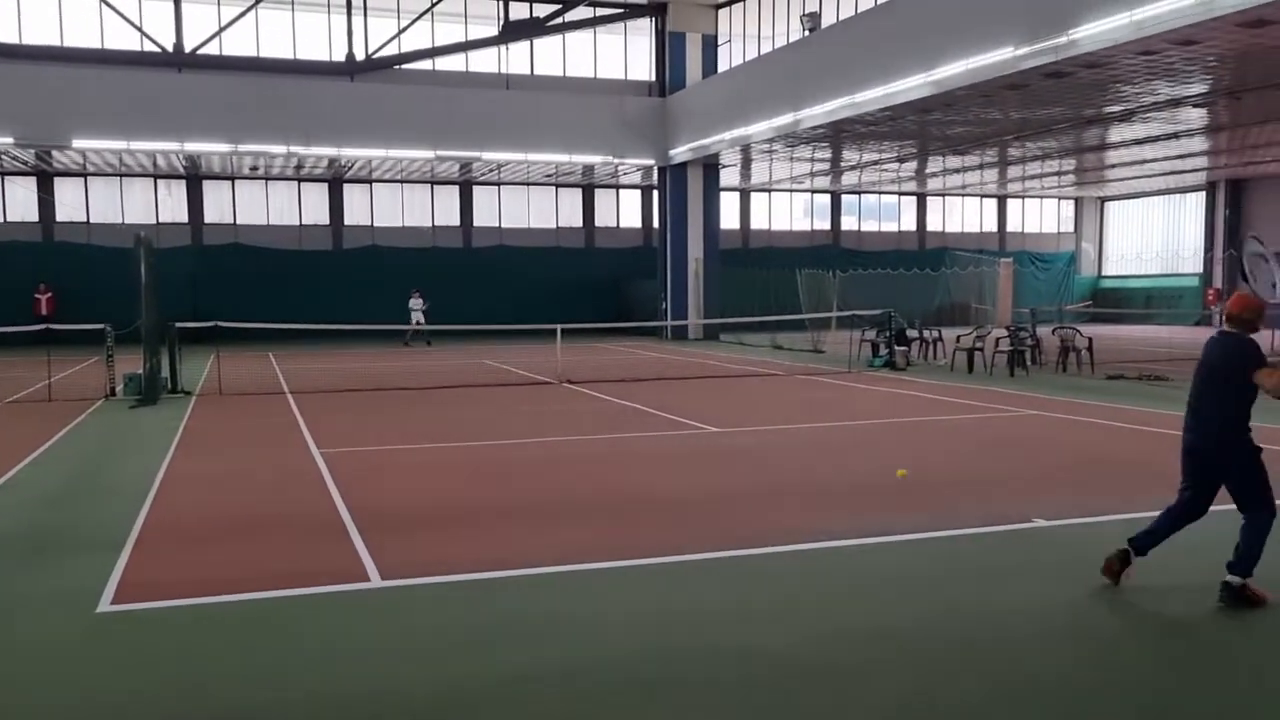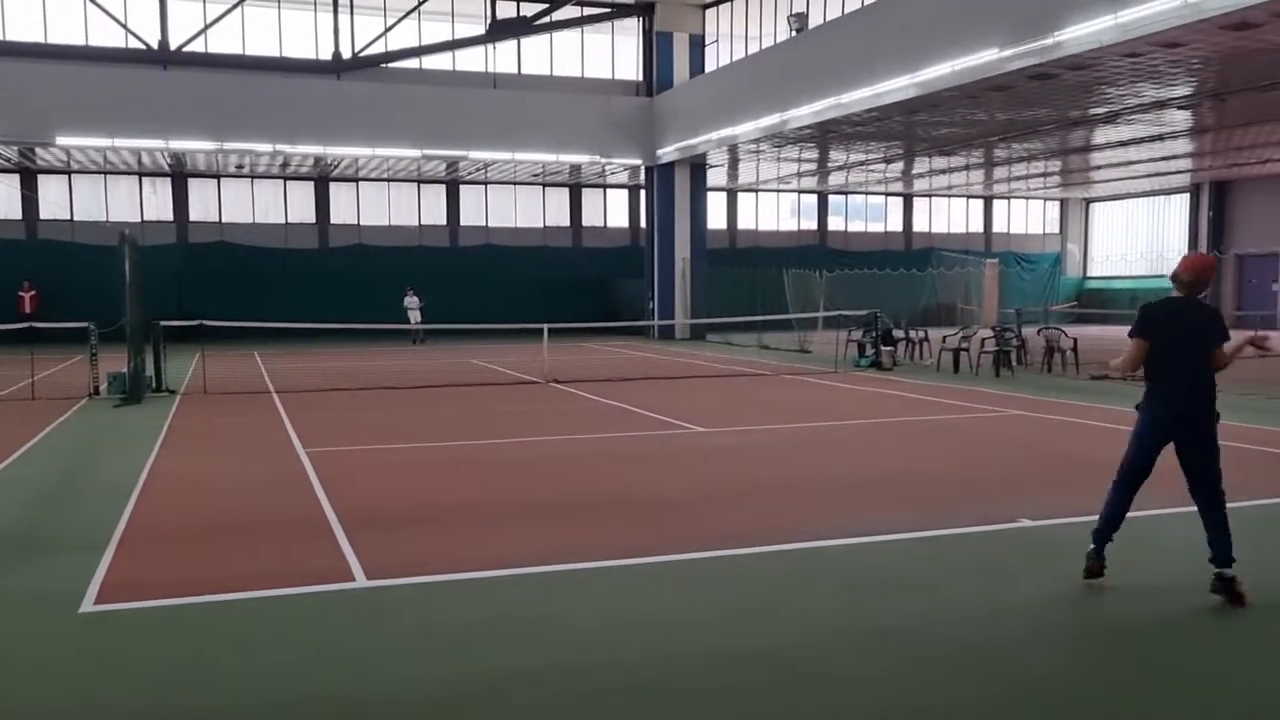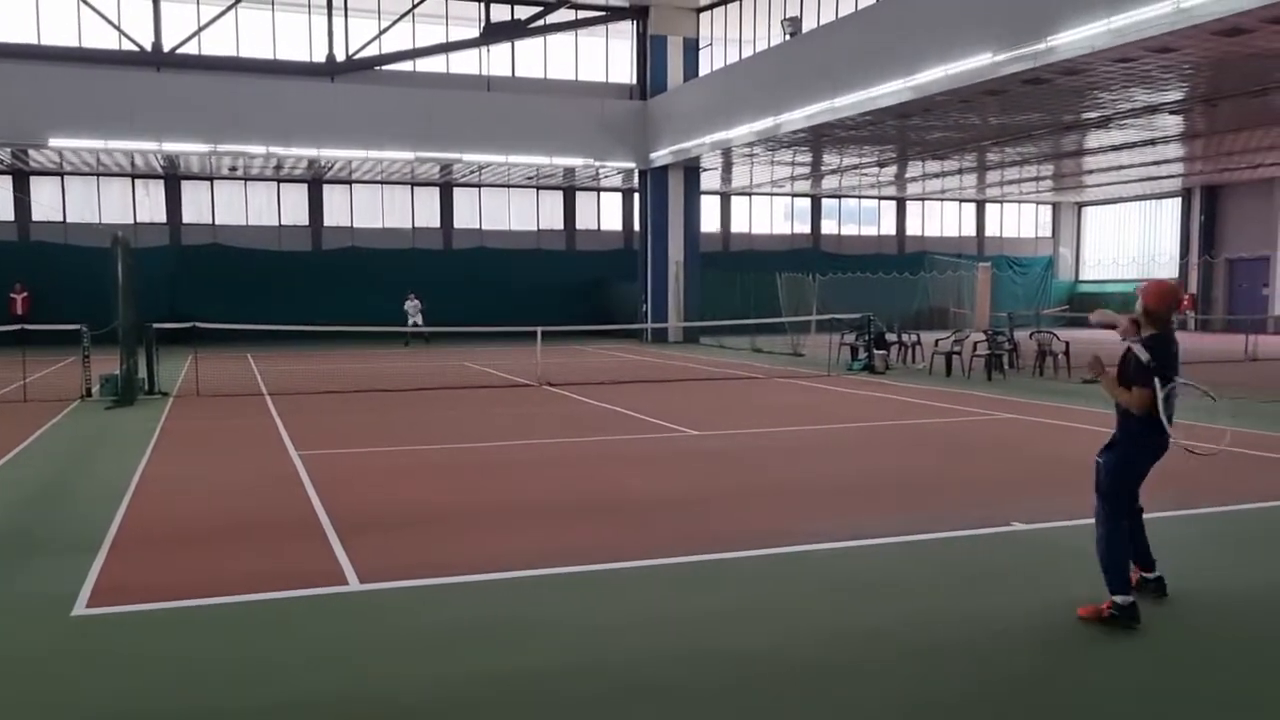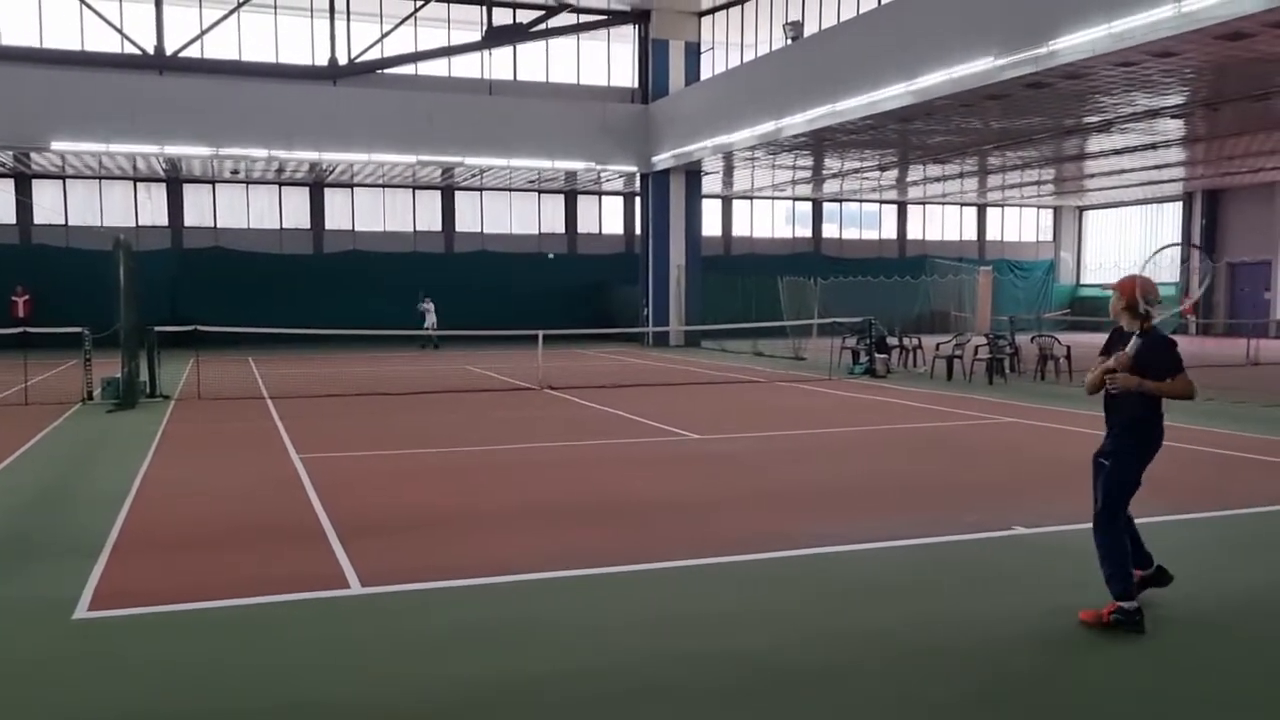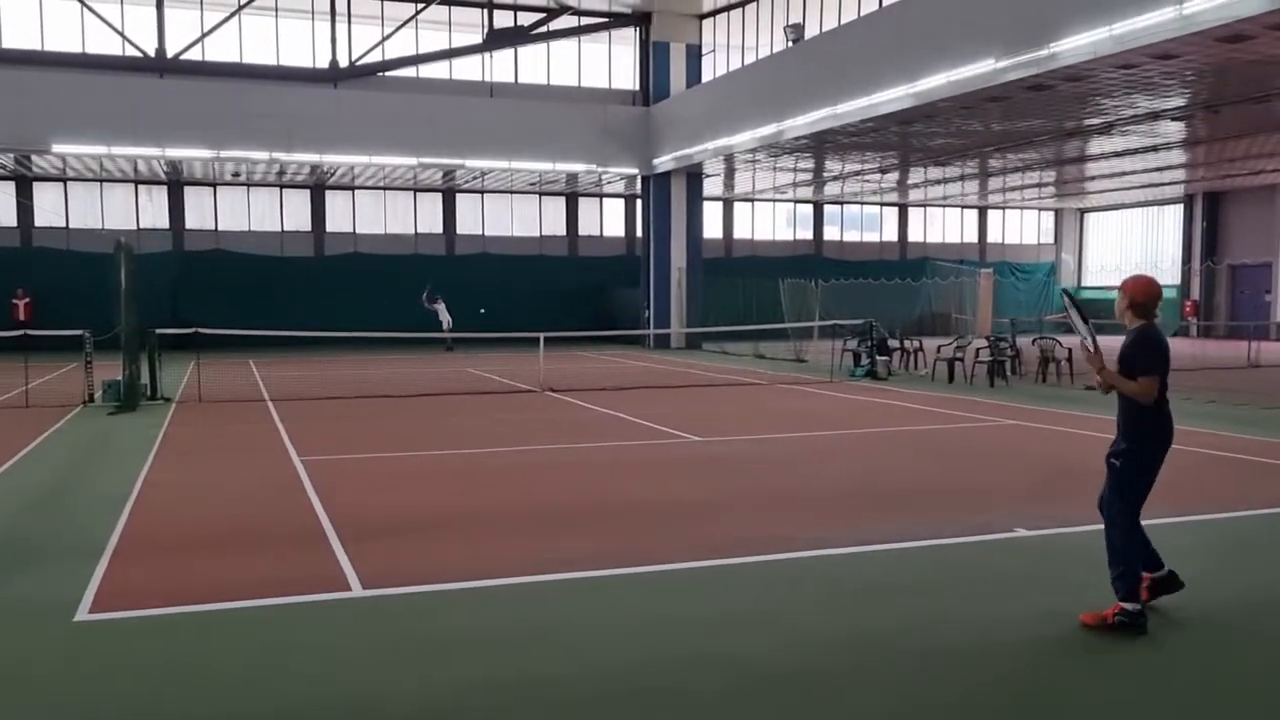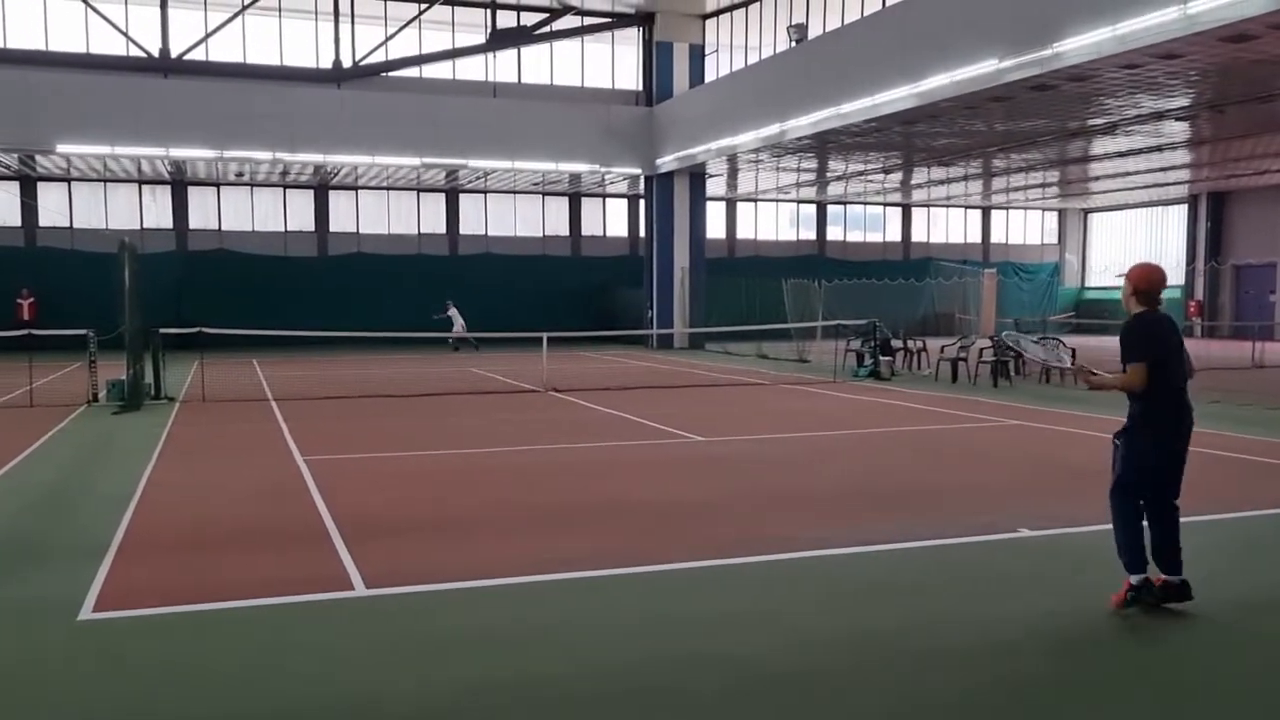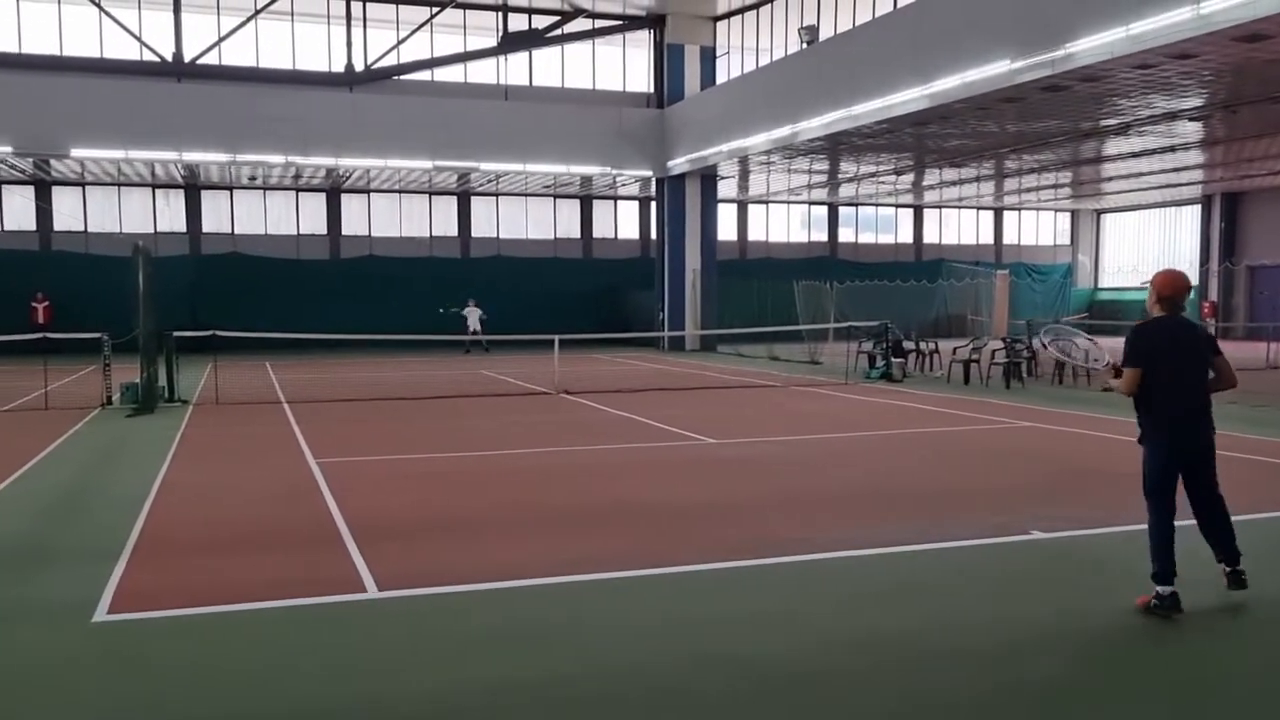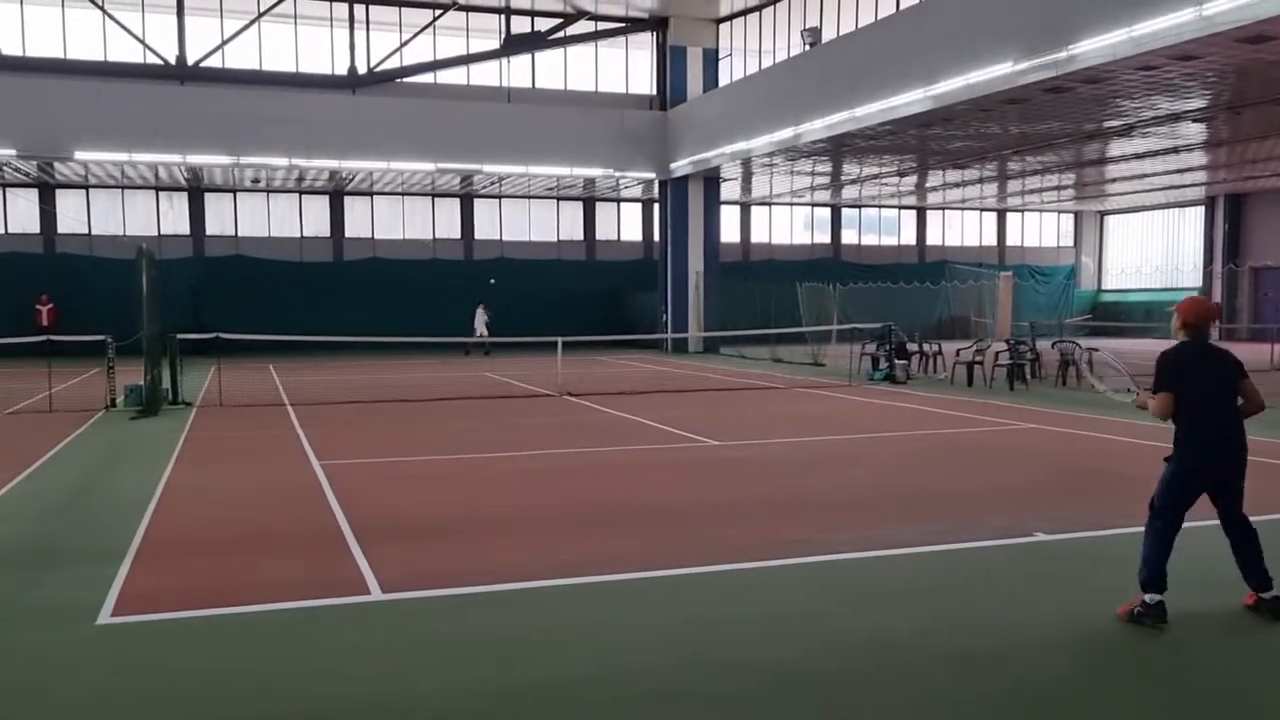
dt=0.3s
person 1, frame 1
left shoulder: (1216, 342)
right shoulder: (1245, 347)
left hip: (1195, 440)
right hip: (1230, 442)
left knee: (1188, 505)
left ankle: (1128, 552)
right ankle: (1236, 582)
person 1, frame 2
left shoulder: (1153, 311)
right shoulder: (1210, 316)
left elbow: (1129, 365)
right elbow: (1219, 362)
left wrist: (1115, 365)
right wrist: (1245, 342)
left hip: (1156, 412)
right hip: (1198, 414)
left knee: (1127, 480)
right knee: (1208, 492)
left ankle: (1097, 551)
right ankle: (1224, 573)
person 1, frame 3
left shoulder: (1155, 353)
right shoulder: (1161, 335)
left elbow: (1139, 407)
right elbow: (1125, 325)
left wrist: (1104, 374)
right wrist: (1110, 319)
left hip: (1138, 440)
right hip: (1140, 439)
left knee: (1110, 511)
right knee: (1124, 505)
left ankle: (1122, 602)
right ankle: (1148, 575)
person 1, frame 4
left shoulder: (1159, 343)
right shoulder: (1117, 336)
left elbow: (1186, 389)
right elbow: (1091, 386)
left wrist: (1139, 382)
right wrist: (1108, 366)
left hip: (1135, 440)
right hip: (1120, 438)
left knee: (1107, 517)
right knee: (1113, 508)
left ankle: (1126, 607)
right ankle: (1146, 570)
person 1, frame 5
left shoulder: (1142, 340)
right shoulder: (1145, 337)
left elbow: (1147, 394)
left wrist: (1104, 373)
right wrist: (1109, 376)
left hip: (1141, 440)
right hip: (1142, 437)
left knee: (1118, 516)
right knee: (1114, 508)
left ankle: (1129, 609)
right ankle: (1158, 574)
person 1, frame 6
left shoulder: (1134, 327)
right shoulder: (1167, 324)
left elbow: (1136, 382)
right elbow: (1187, 370)
left wrist: (1099, 381)
left hip: (1148, 426)
right hip: (1178, 422)
left knee: (1125, 498)
right knee: (1161, 500)
left ankle: (1138, 580)
right ankle: (1173, 579)
person 1, frame 7
left shoulder: (1140, 334)
right shoulder: (1200, 333)
left elbow: (1129, 387)
right elbow: (1228, 379)
left wrist: (1114, 382)
left hip: (1160, 434)
right hip: (1198, 430)
left knee: (1160, 509)
right knee: (1208, 498)
left ankle: (1165, 591)
right ankle: (1232, 567)
person 1, frame 8
left shoulder: (1170, 359)
right shoulder: (1226, 357)
left elbow: (1163, 411)
left wrist: (1146, 401)
left hip: (1192, 454)
right hip: (1232, 452)
left knee: (1162, 520)
right knee: (1234, 519)
left ankle: (1151, 601)
